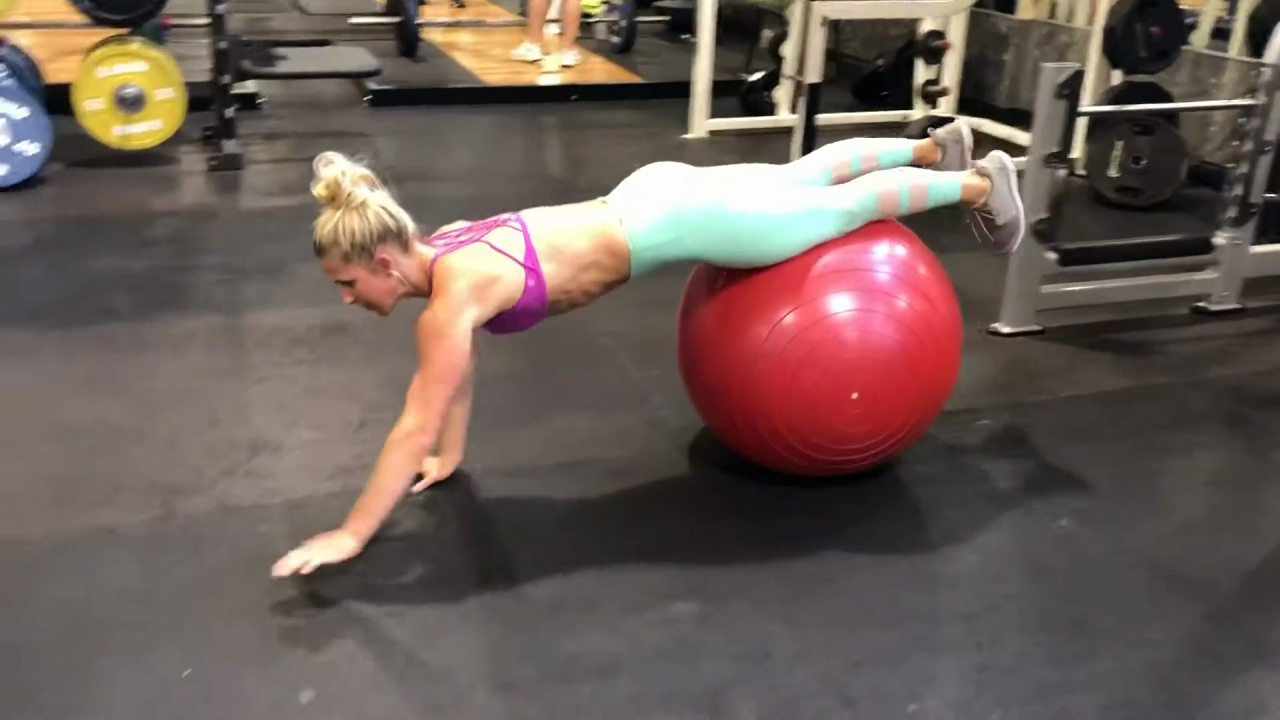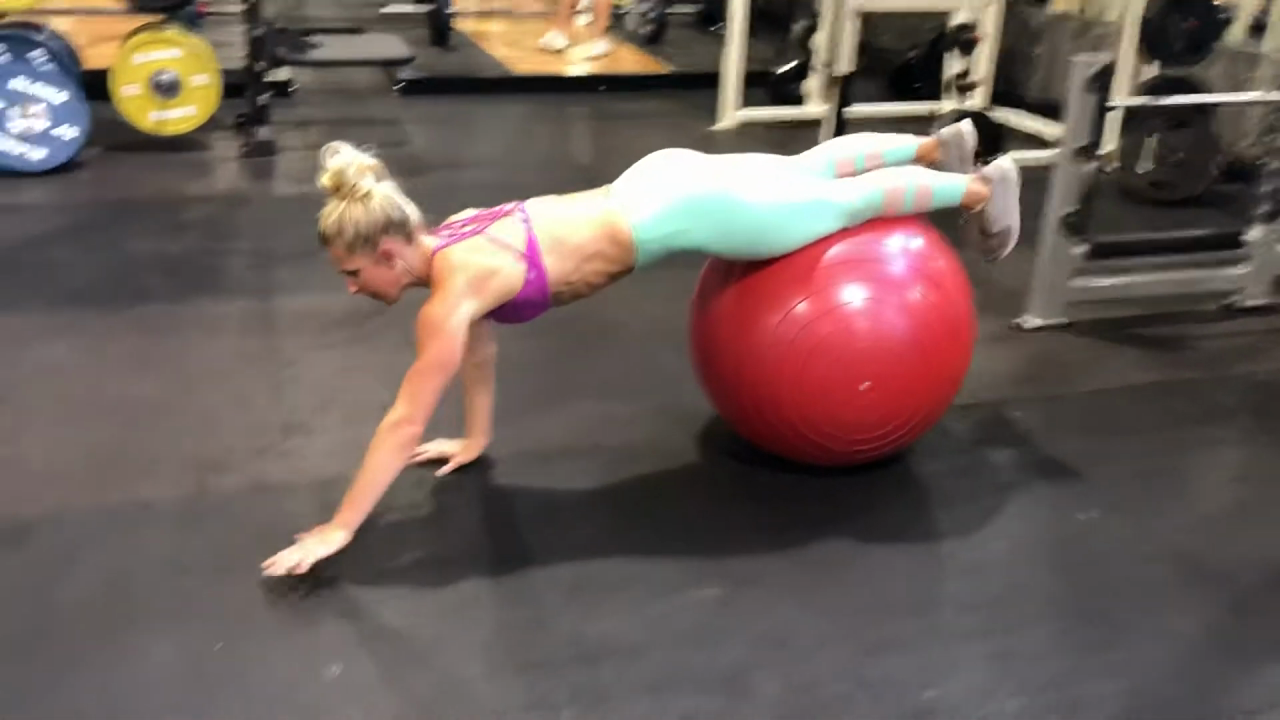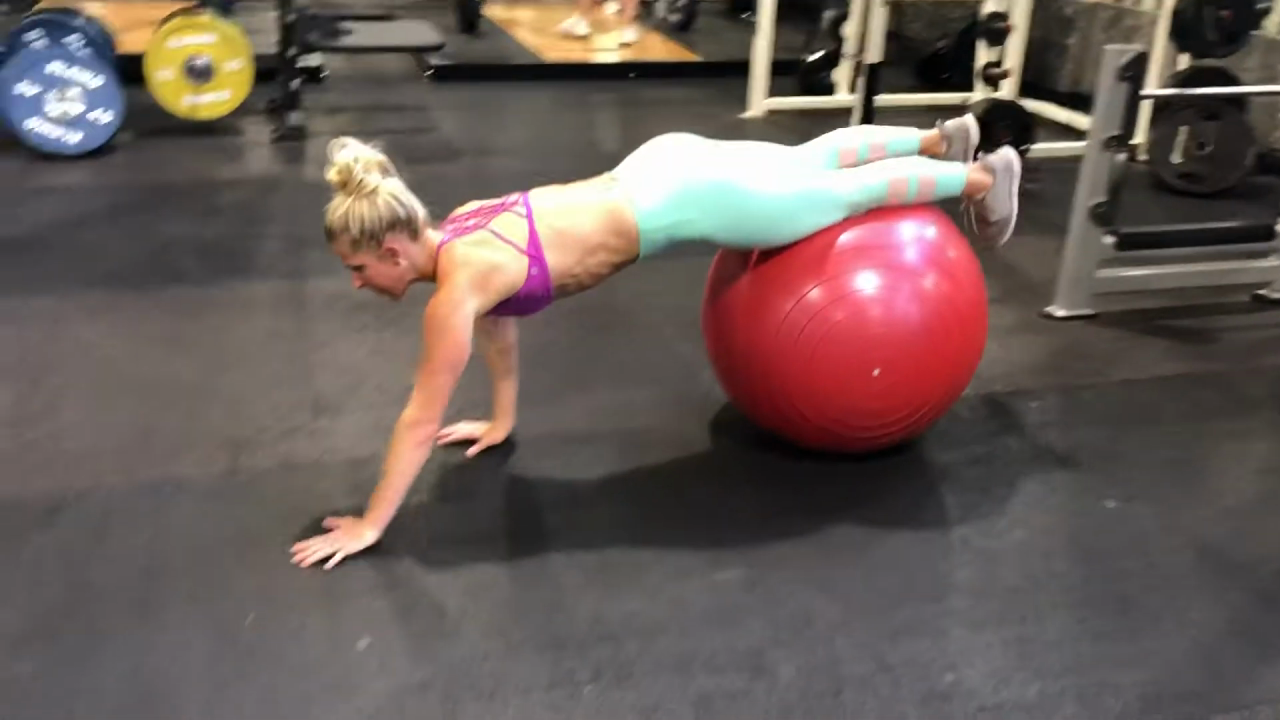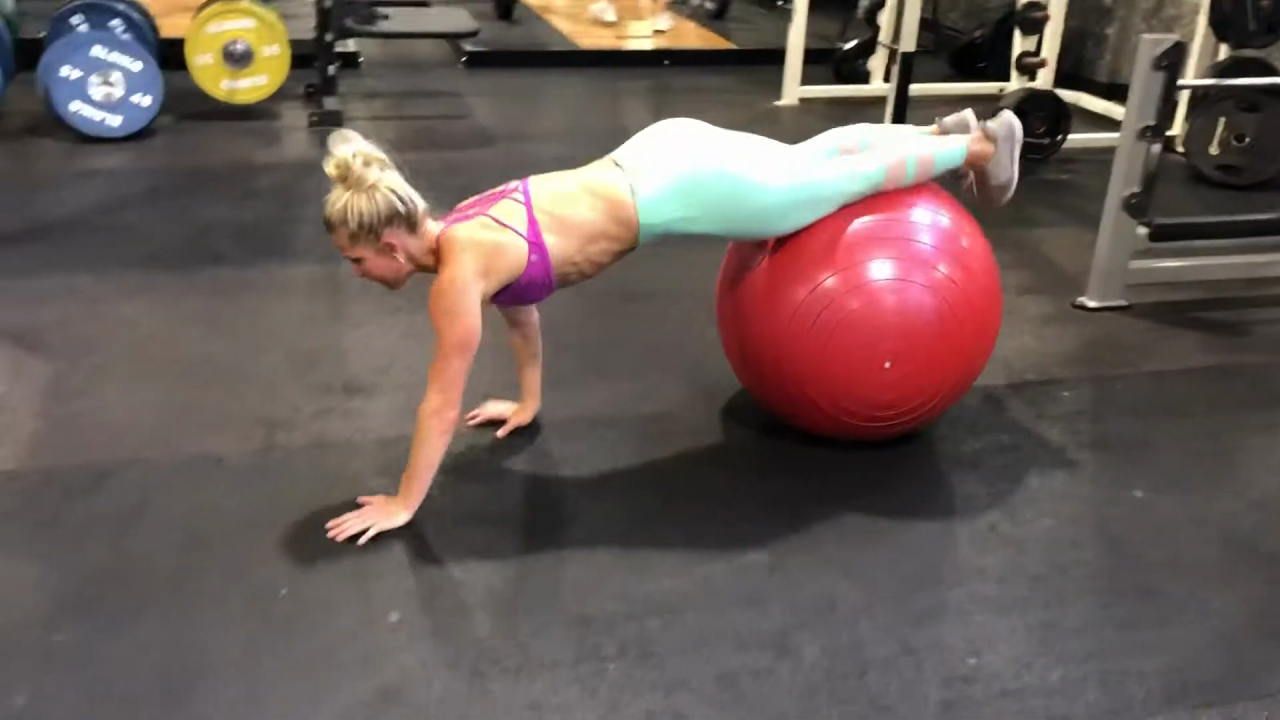
dt=0.1s
person 1, frame 1
left shoulder: (453, 290)
right shoulder: (437, 254)
left elbow: (416, 427)
left wrist: (351, 534)
right wrist: (450, 461)
left hip: (672, 222)
right hip: (651, 196)
left knee: (839, 207)
right knee: (804, 175)
left ankle: (979, 186)
right ankle: (935, 148)
person 1, frame 2
left shoulder: (454, 281)
right shoulder: (445, 240)
left elbow: (404, 420)
right elbow: (481, 344)
left wrist: (338, 530)
right wrist: (476, 438)
left hip: (678, 210)
right hip: (659, 182)
left knee: (840, 203)
right knee: (806, 172)
left ankle: (979, 190)
right ankle: (937, 148)
person 1, frame 3
left shoulder: (459, 278)
right shoulder: (459, 234)
left elbow: (422, 415)
right elbow: (498, 326)
left wrist: (371, 524)
right wrist: (503, 422)
left hip: (682, 200)
right hip: (663, 167)
left knee: (843, 192)
right knee: (804, 160)
left ankle: (982, 176)
right ankle: (937, 140)
person 1, frame 4
left shoulder: (458, 266)
right shoulder: (463, 225)
left elbow: (442, 401)
right elbow: (520, 311)
left wrist: (403, 504)
right wrist: (529, 403)
left hip: (679, 191)
right hip: (662, 154)
left knee: (849, 178)
right knee: (812, 158)
left ankle: (982, 147)
right ankle: (947, 132)
